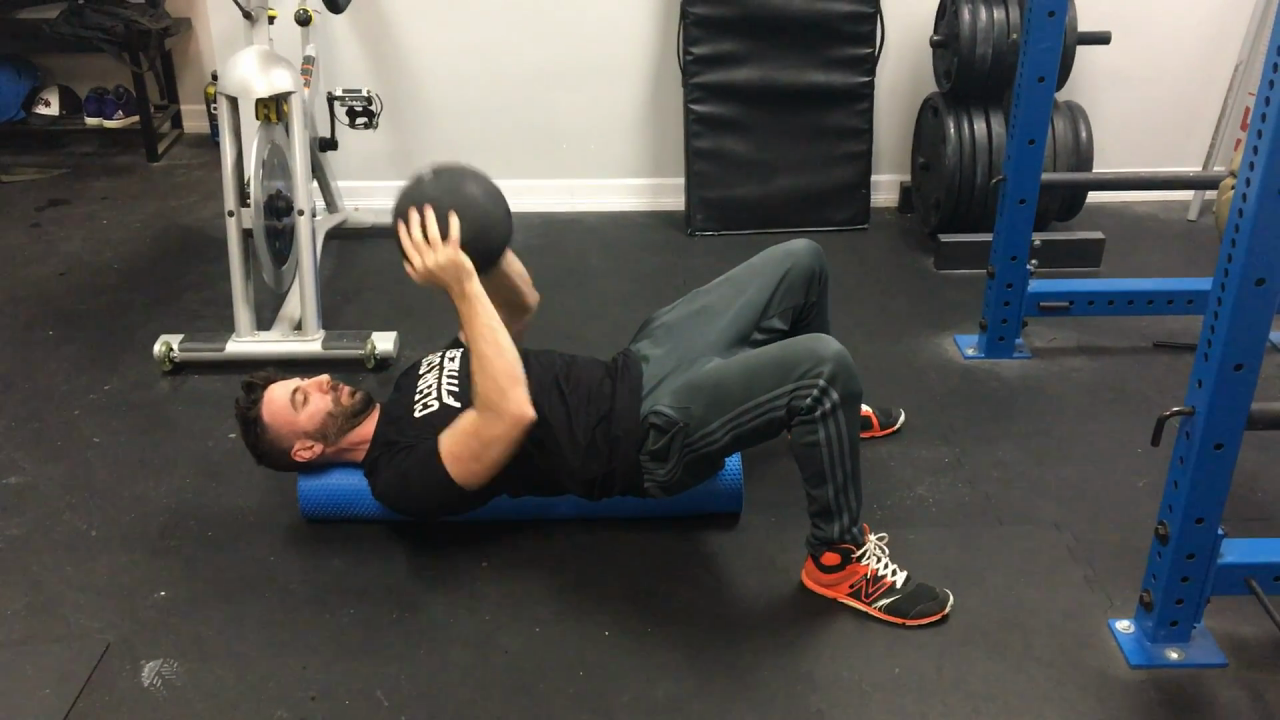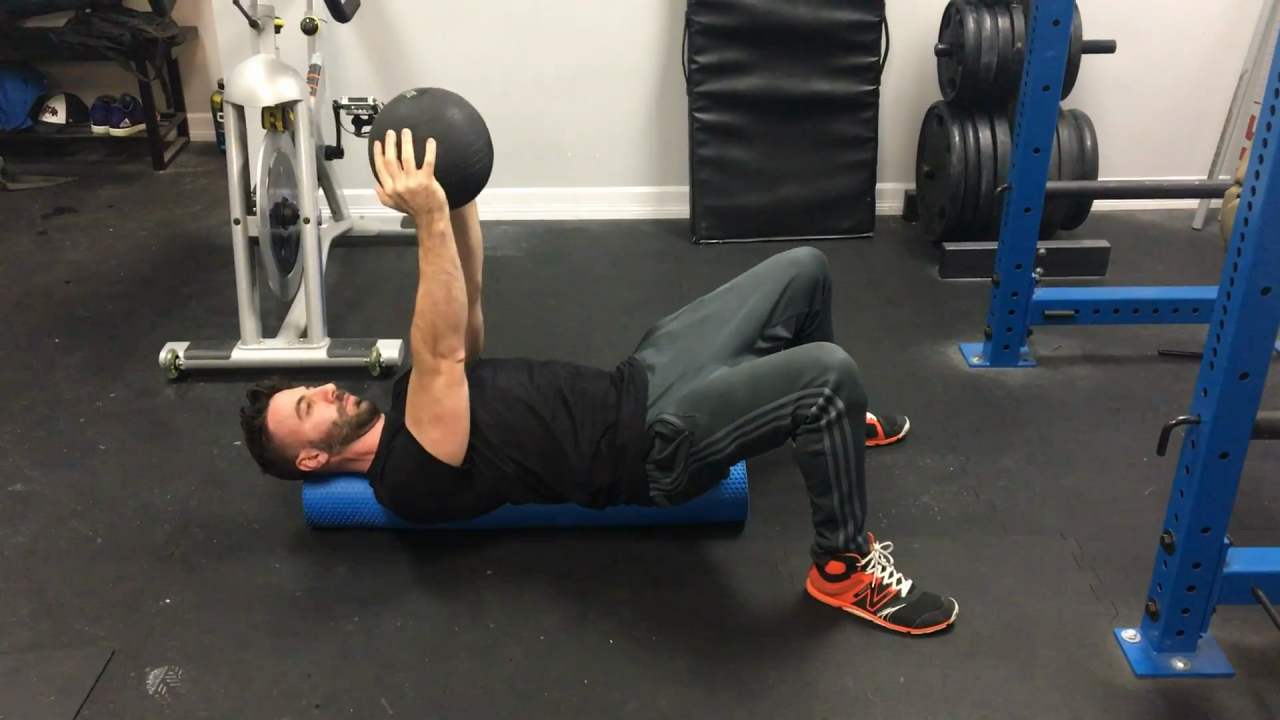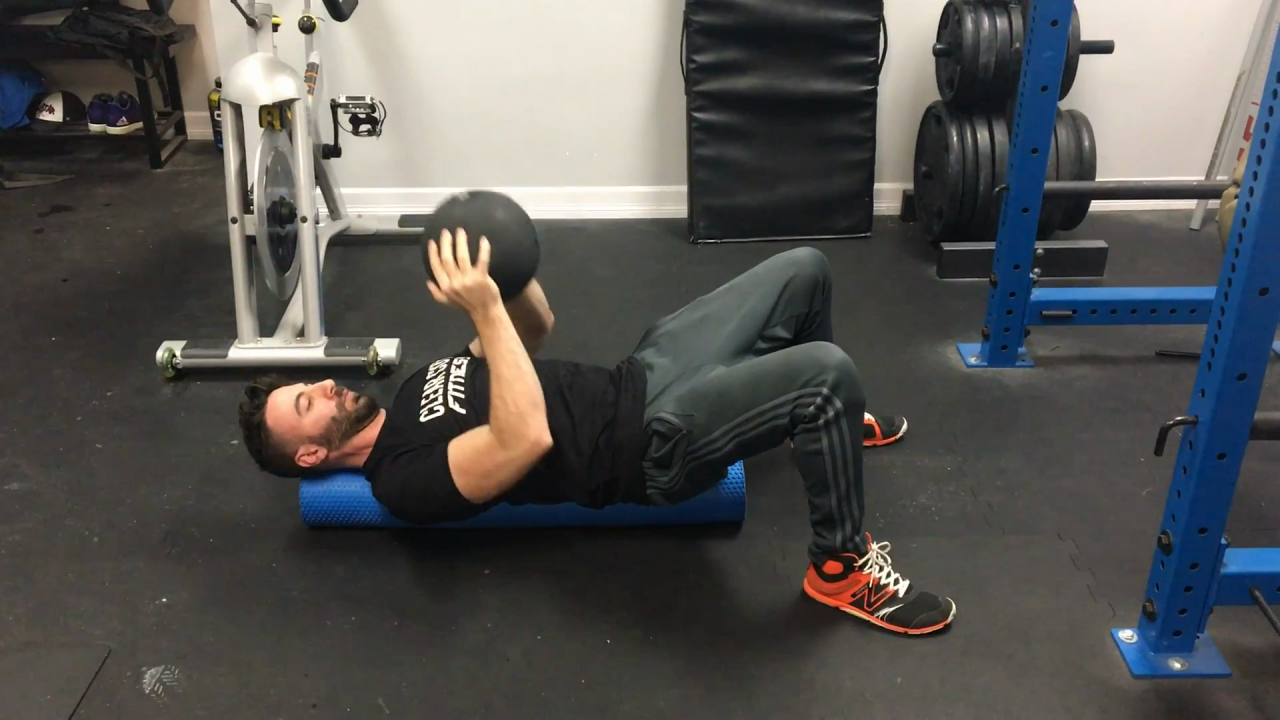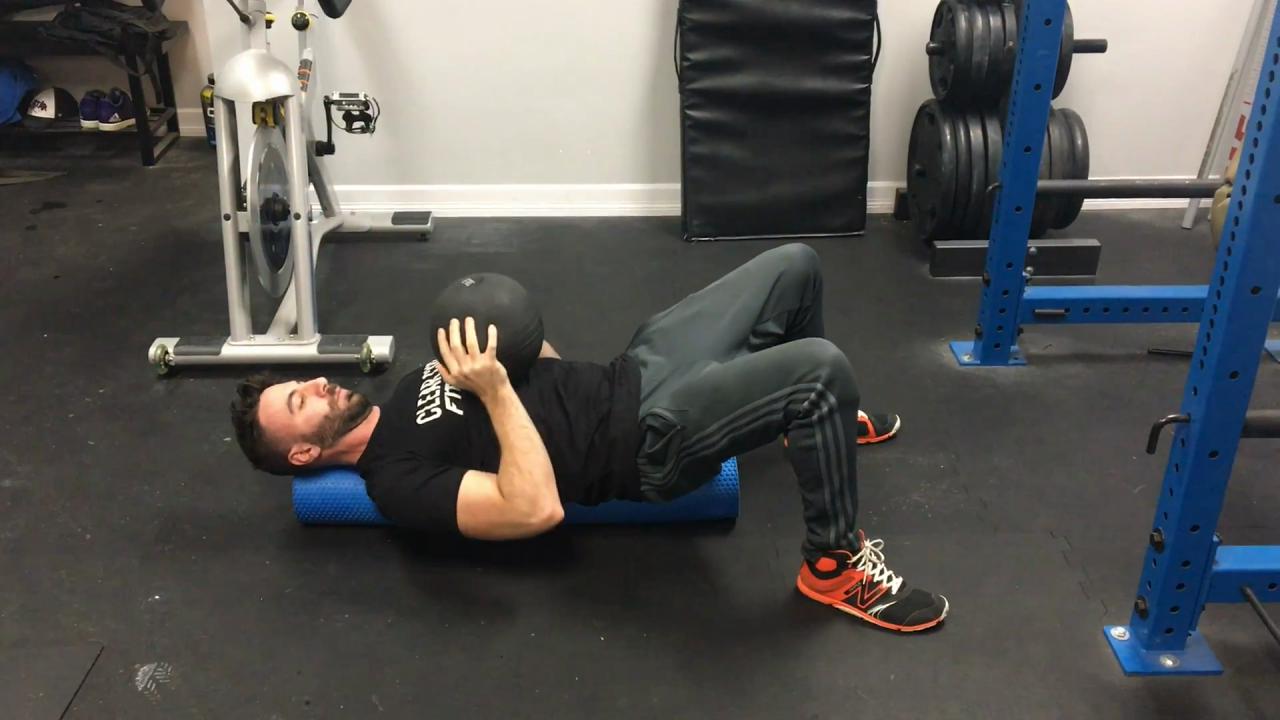
dt=0.5s
person 1, frame 1
left shoulder: (411, 386)
right shoulder: (403, 477)
left elbow: (522, 306)
right elbow: (513, 413)
right wrist: (459, 280)
left hip: (635, 368)
right hip: (648, 437)
left knee: (801, 261)
right knee: (823, 363)
left ankle: (823, 417)
right ankle: (839, 559)
person 1, frame 2
left shoulder: (409, 402)
right shoulder: (409, 481)
left elbow: (463, 306)
right elbow: (445, 352)
left wrist: (457, 197)
right wrist: (430, 217)
left hip: (638, 383)
right hip: (652, 447)
left knee: (804, 270)
right knee: (829, 370)
left ankle: (822, 424)
right ankle: (844, 567)
person 1, frame 3
left shoulder: (414, 395)
right shoulder: (406, 482)
left elbow: (536, 328)
right elbow: (530, 440)
right wrist: (483, 305)
left hip: (639, 377)
right hip: (652, 444)
left knee: (804, 269)
right knee: (829, 372)
left ankle: (825, 425)
right ankle: (842, 569)
person 1, frame 4
left shoulder: (417, 389)
right shoulder: (398, 482)
right elbow: (539, 510)
left wrist: (507, 335)
right wrist: (494, 389)
left hip: (631, 374)
right hip: (647, 442)
left knee: (794, 266)
right knee: (821, 366)
left ankle: (816, 423)
right ankle: (835, 565)
